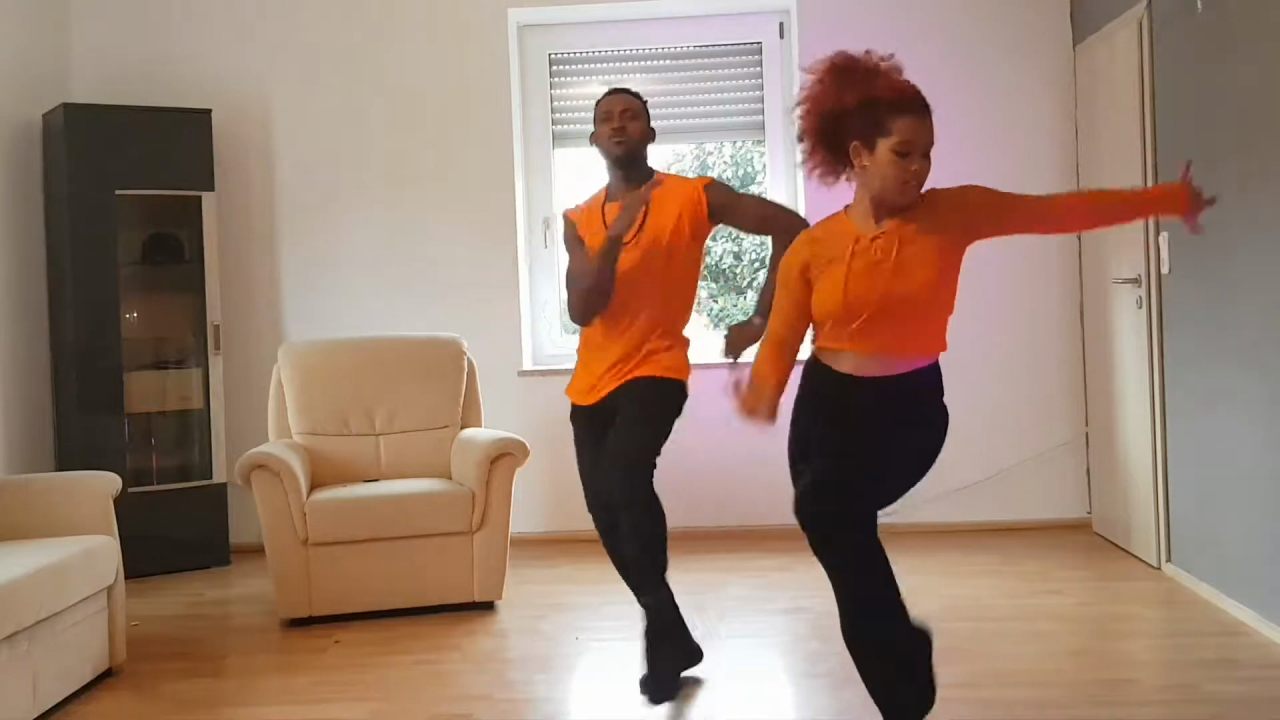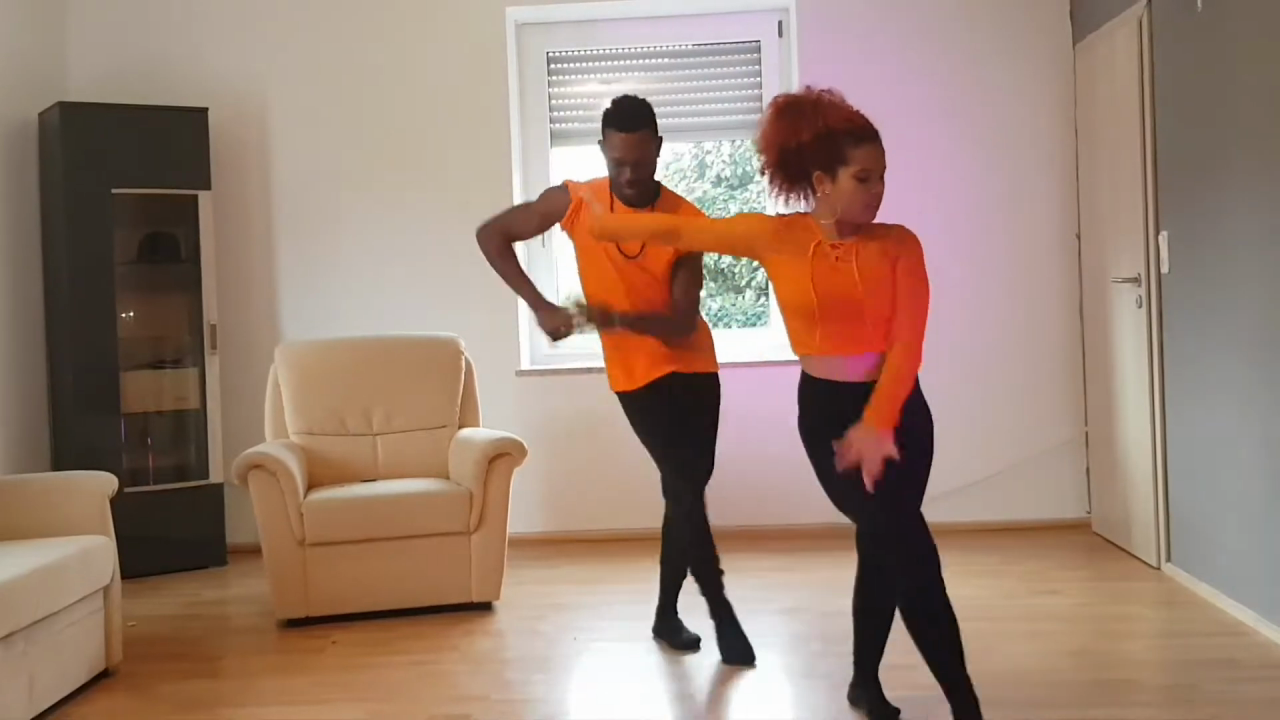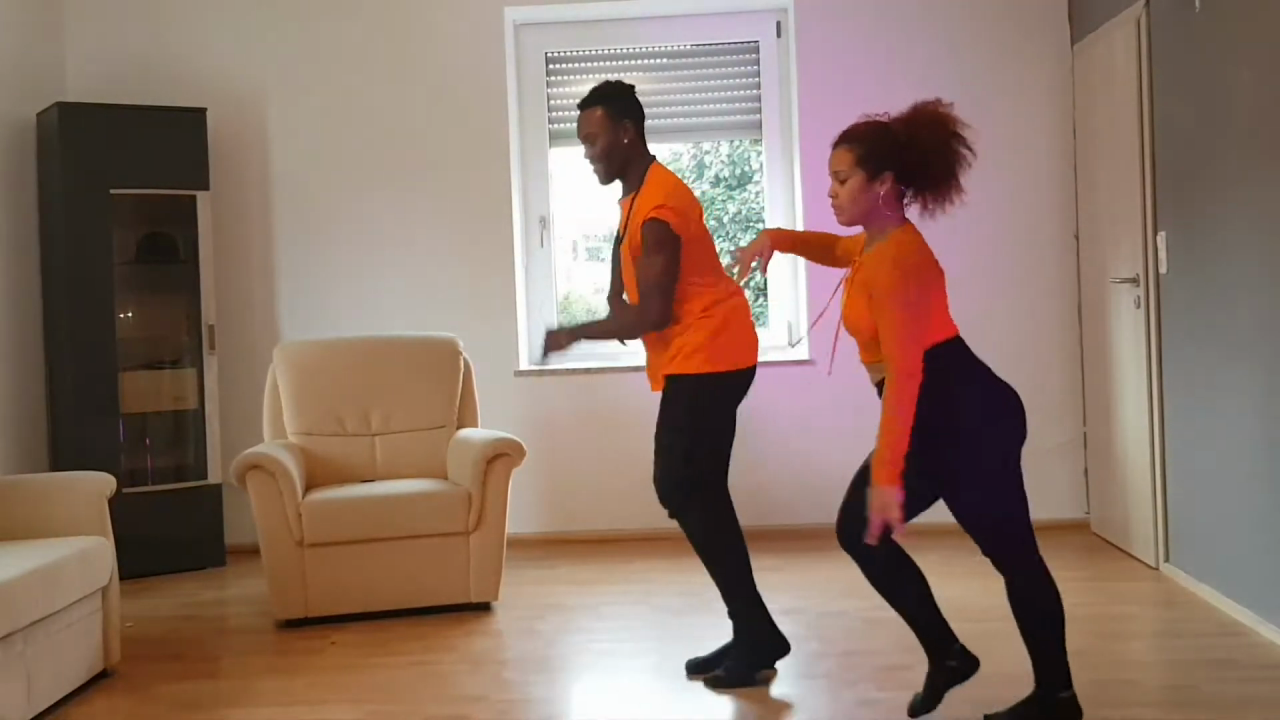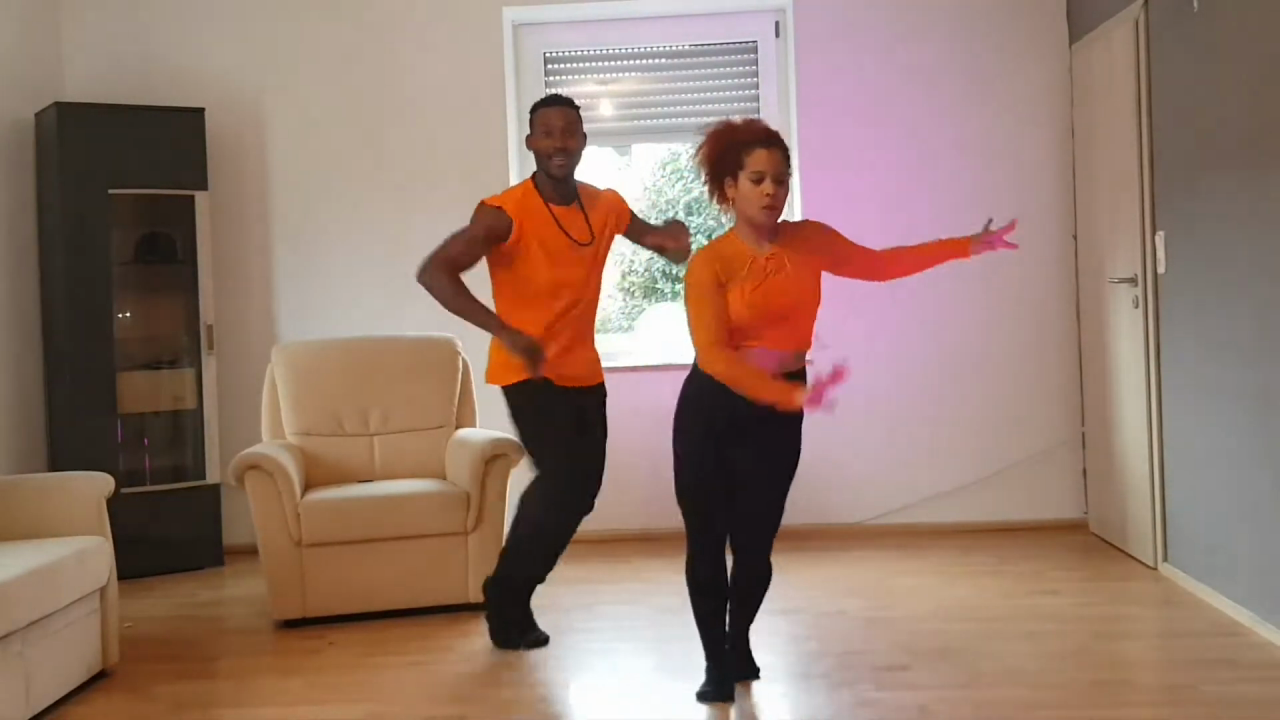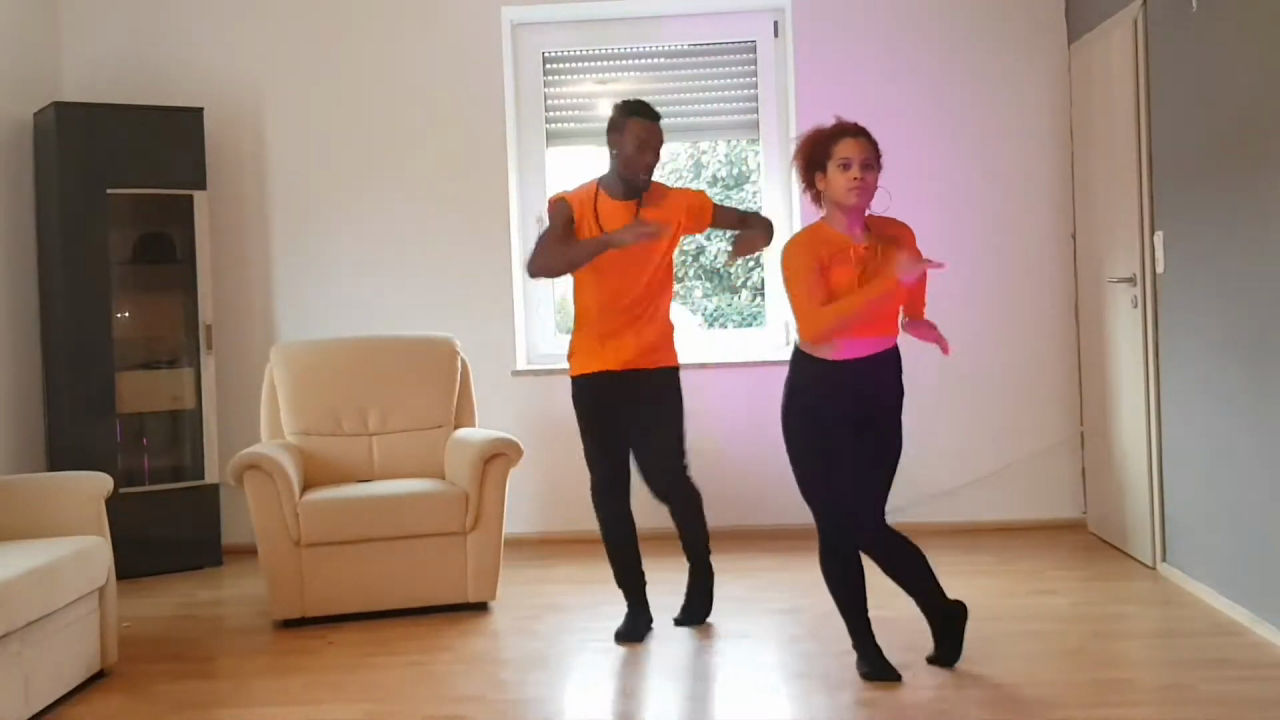
dt=1s
person 1, frame 1
left shoulder: (951, 214)
right shoulder: (811, 250)
left elbow: (1061, 212)
right elbow: (779, 347)
left wrist: (1163, 199)
right wrist: (760, 393)
left hip: (912, 410)
right hip: (829, 413)
left knee: (825, 506)
right knee: (857, 591)
left ankle: (901, 640)
person 1, frame 2
left shoulder: (899, 246)
right shoulder: (774, 237)
left elbow: (908, 346)
right elbow: (680, 230)
left wrist: (880, 426)
right wrist: (603, 222)
left hip: (896, 418)
right hip: (829, 413)
left knee: (886, 551)
right knee: (908, 544)
person 1, frame 3
left shoulder: (898, 261)
right shoulder: (875, 245)
left elbow: (905, 372)
right elbow: (833, 249)
left wrist: (886, 475)
right wrist: (776, 238)
left hip: (963, 416)
right hip: (934, 420)
left knee: (1012, 552)
right knee: (858, 531)
right ankle: (946, 655)
person 1, frame 4
left shoulder: (810, 241)
right shoulder: (709, 262)
left elbow: (881, 264)
right elbow: (714, 356)
left wrist: (968, 246)
right wrist: (791, 395)
left hip: (776, 416)
right hip: (711, 408)
left knee: (752, 543)
right knee: (704, 541)
left ankle: (738, 642)
right ankle: (718, 664)
person 1, frame 5
left shoulder: (896, 235)
right shoulder: (804, 248)
right elbow: (816, 326)
left wrist: (917, 319)
right wrist: (889, 281)
left hip: (879, 389)
right hip: (816, 397)
left knee: (863, 527)
right knee: (838, 529)
left ankle: (942, 612)
right ankle: (866, 647)
person 2, frame 1
left shoulder: (694, 195)
right shoulder: (577, 220)
left elbow: (793, 227)
right elbow: (582, 310)
left wrist: (762, 317)
right wrist: (617, 238)
left hip: (652, 375)
right hip: (591, 387)
left knee: (620, 480)
right knee: (611, 523)
left ankle: (661, 625)
right ankle: (676, 636)
person 2, frame 2
left shoulder: (686, 221)
right shoulder: (573, 201)
left elbow: (681, 324)
right elbow: (492, 234)
left wrist: (612, 314)
right wrist: (539, 306)
left hip: (693, 365)
right hip: (639, 373)
left knee: (686, 482)
right knee: (682, 477)
left ankle: (667, 612)
right ankle: (719, 607)
person 2, frame 3
left shoulder: (658, 206)
right shoulder: (635, 194)
left elbow: (654, 314)
left wrist: (578, 333)
right wrist: (618, 306)
left hip: (709, 357)
right hip: (690, 360)
left knee: (680, 491)
right knee: (698, 494)
left ankle: (758, 632)
right ankle: (751, 635)
person 2, frame 4
left shoulder: (607, 207)
right shoulder: (504, 212)
left elbow: (664, 243)
right elbow: (432, 273)
left wrist: (674, 242)
right wrist: (504, 331)
left hip: (584, 372)
right hip: (528, 373)
left knee: (581, 490)
right knee: (567, 478)
left ankle: (512, 600)
right ankle: (506, 592)
person 2, frame 5
left shoulder: (679, 204)
right shoulder: (570, 206)
left elbow: (753, 223)
right elbow: (537, 266)
left wrist: (753, 234)
right wrist: (613, 239)
left hip: (651, 362)
right hip: (591, 367)
left knee: (666, 476)
right knee: (608, 487)
left ankle: (700, 573)
right ankle: (635, 602)
